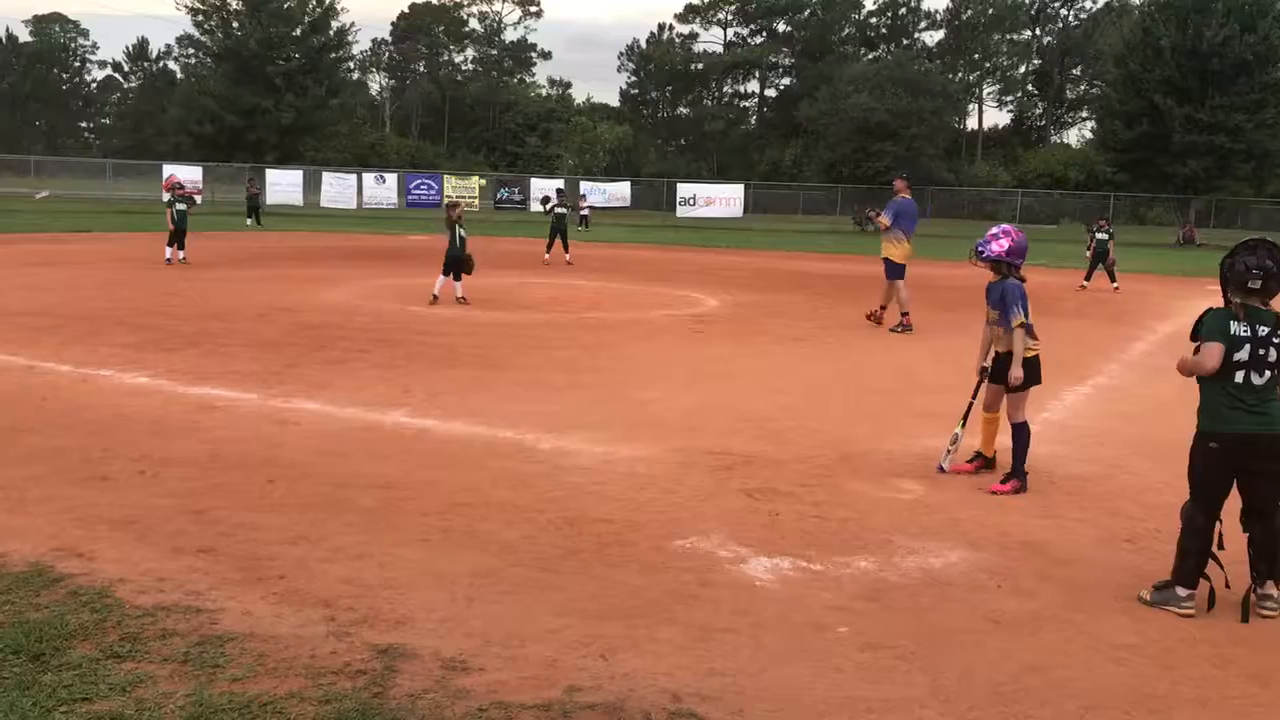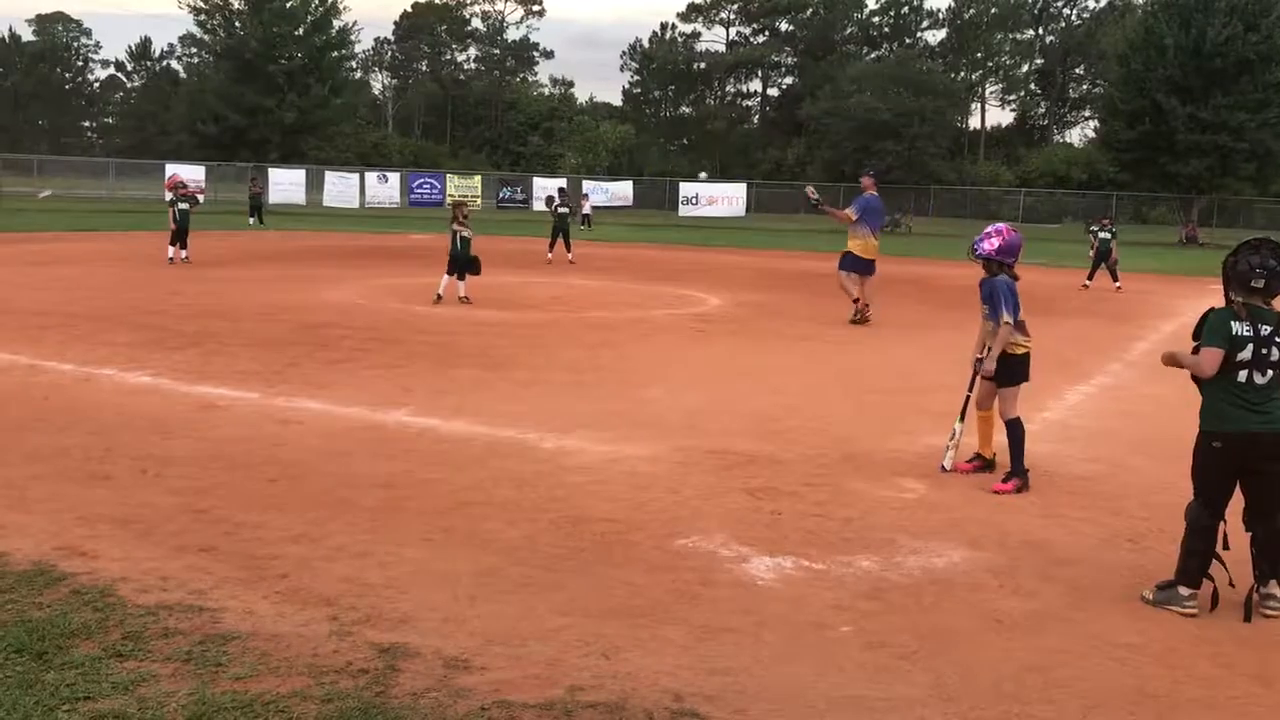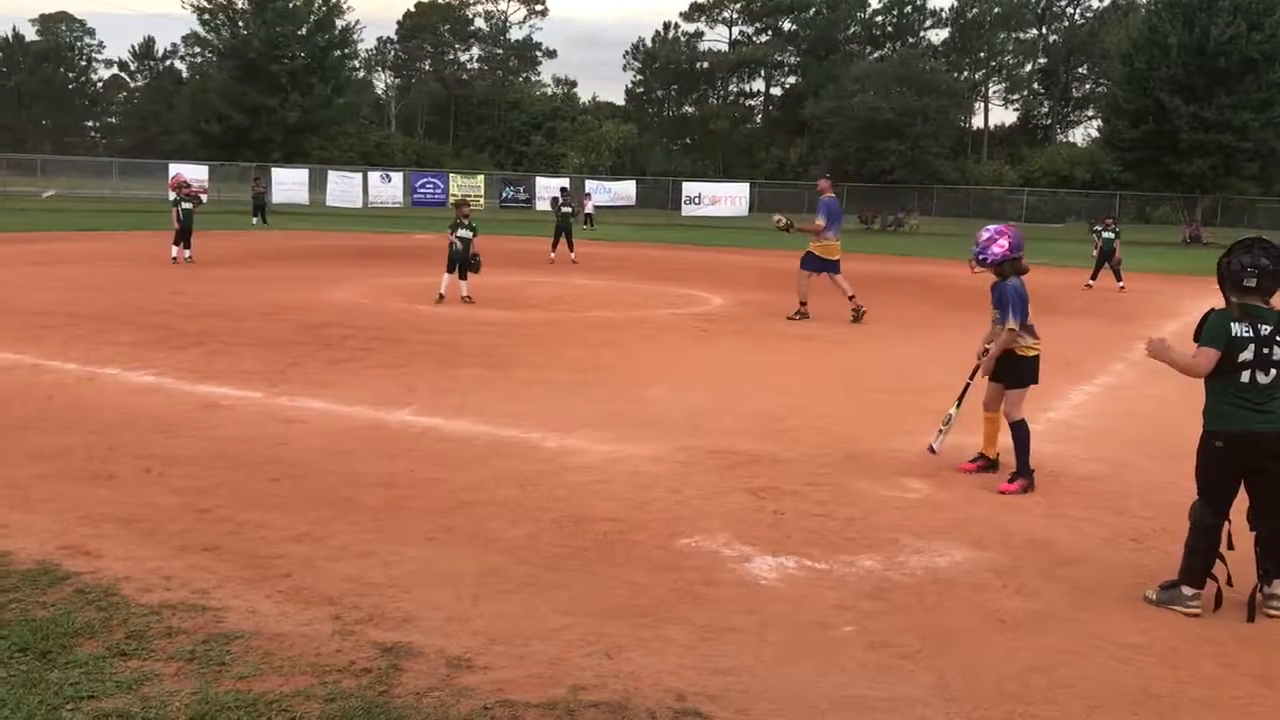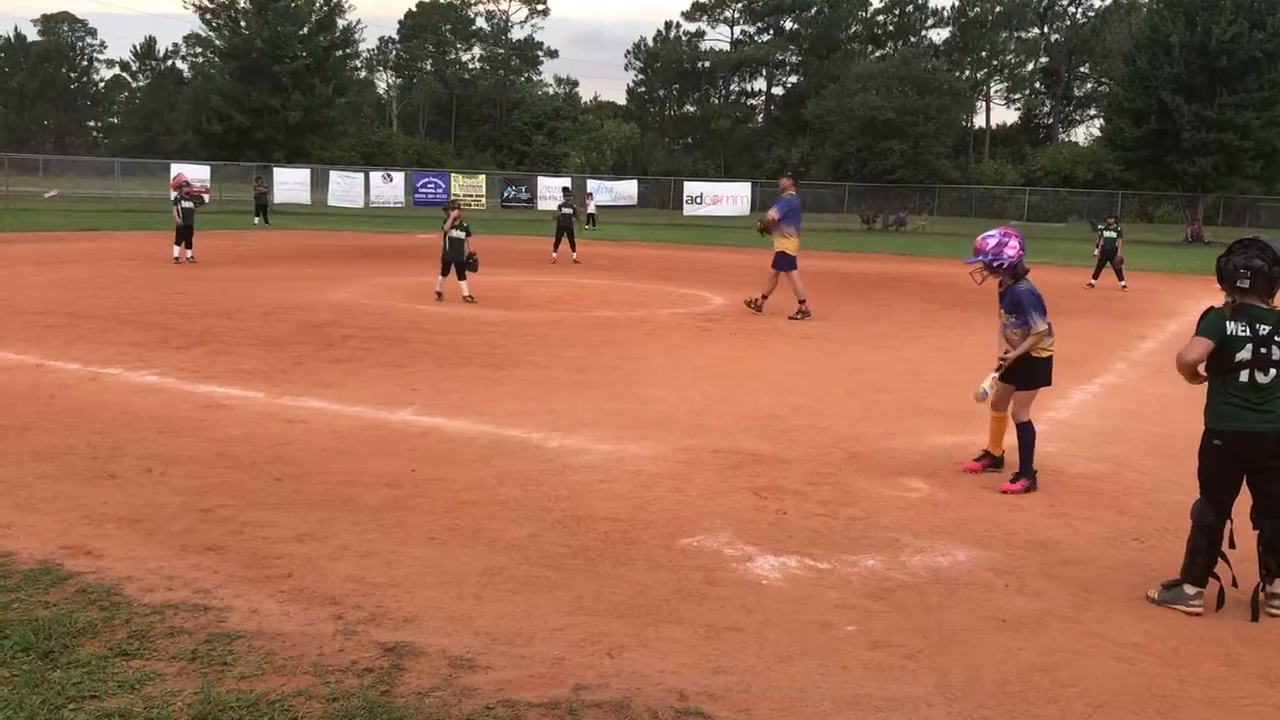
dt=0.4s
person 1, frame 1
left shoulder: (1219, 318)
left elbow: (1209, 365)
left wrist: (1185, 364)
left hip: (1219, 434)
left knee: (1201, 512)
left ankle: (1182, 590)
person 1, frame 2
left shoulder: (1222, 318)
left elbow: (1205, 368)
left wrist: (1179, 357)
left hip: (1222, 434)
left knee: (1206, 511)
left ankle: (1185, 589)
person 1, frame 3
left shoulder: (1222, 320)
left elbow: (1199, 367)
left wrist: (1166, 352)
left hip: (1225, 434)
left knee: (1209, 511)
left ankle: (1189, 589)
person 1, frame 4
left shoulder: (1220, 318)
left elbow: (1188, 356)
left wrist: (1193, 375)
left hip: (1225, 433)
left knee: (1211, 511)
left ankle: (1191, 589)
person 2, frame 1
left shoulder: (1012, 288)
right shoulder: (992, 286)
left elbow: (1019, 327)
left wrist: (1017, 365)
right wrist: (981, 359)
left hip: (1020, 358)
right hip: (1002, 355)
left knee: (1015, 414)
right knee: (989, 406)
left ankle: (1018, 476)
right ankle: (985, 456)
person 2, frame 2
left shoulder: (1000, 284)
right shoulder: (988, 281)
left elbow: (1007, 325)
left wrist: (992, 358)
right wrist: (978, 352)
left hip: (1012, 354)
right hip: (995, 352)
left knee: (1007, 411)
right knee: (982, 403)
left ankle: (1018, 474)
right ankle: (985, 456)
person 2, frame 3
left shoulder: (1011, 288)
right shoulder: (1000, 283)
left elbow: (1011, 330)
left wrist: (990, 358)
right wrist: (985, 343)
left hip: (1021, 356)
right hip: (1005, 354)
left knee: (1012, 412)
right knee: (990, 405)
left ankle: (1024, 475)
right ankle: (989, 456)
person 2, frame 4
left shoulder: (1024, 292)
right shoulder: (1004, 286)
left elbow: (1041, 331)
left wrist: (1016, 354)
right wrist: (1002, 343)
left hip: (1034, 358)
right hip: (1015, 357)
left knee: (1019, 413)
right knee: (997, 403)
left ankle: (1027, 475)
right ankle: (994, 455)
